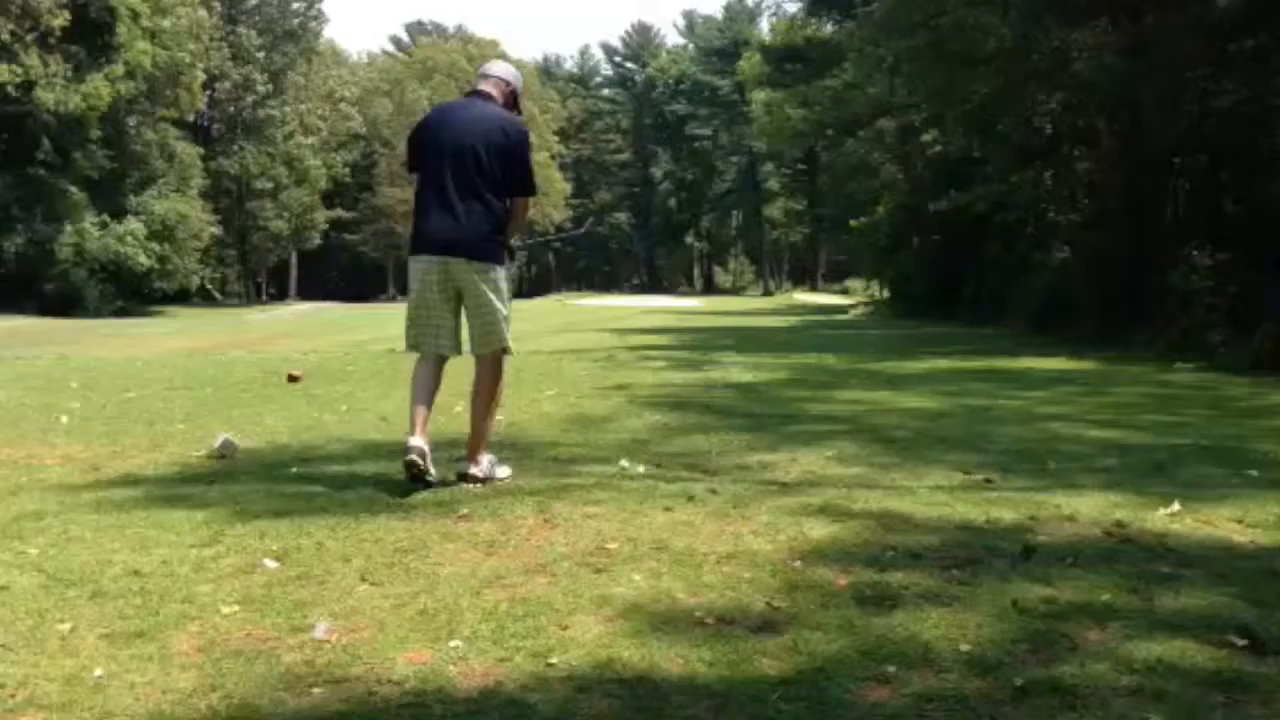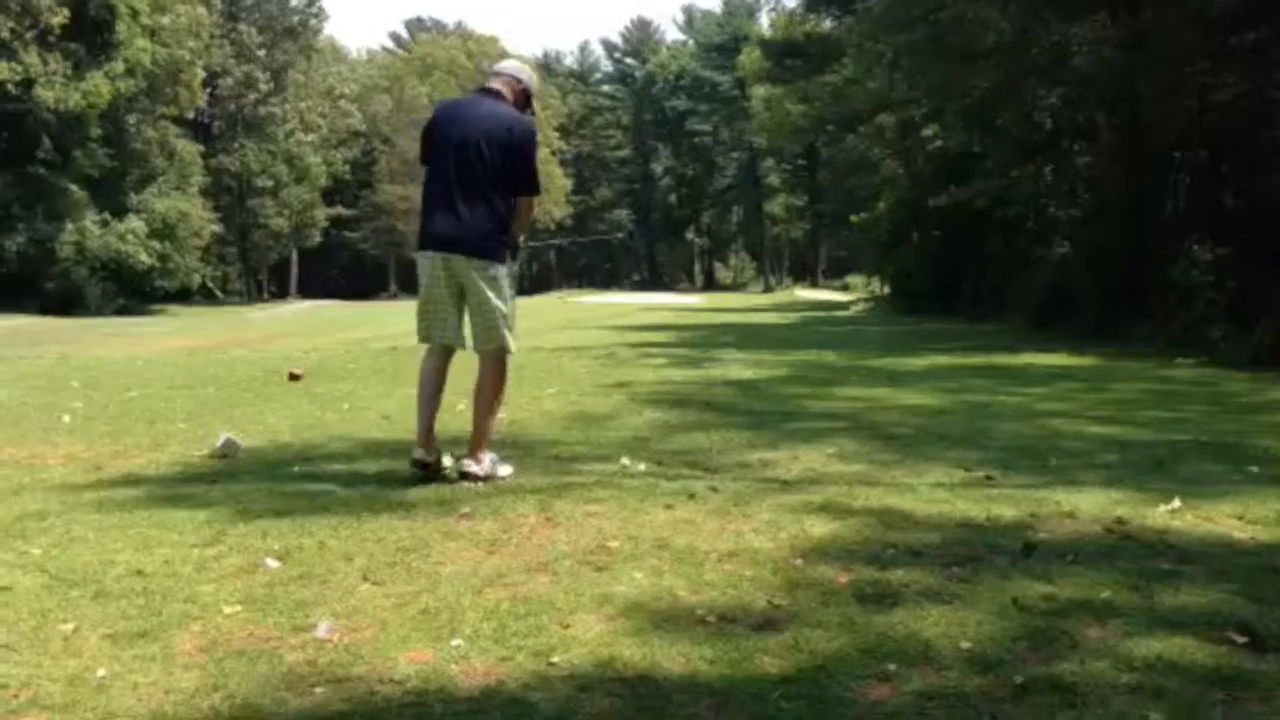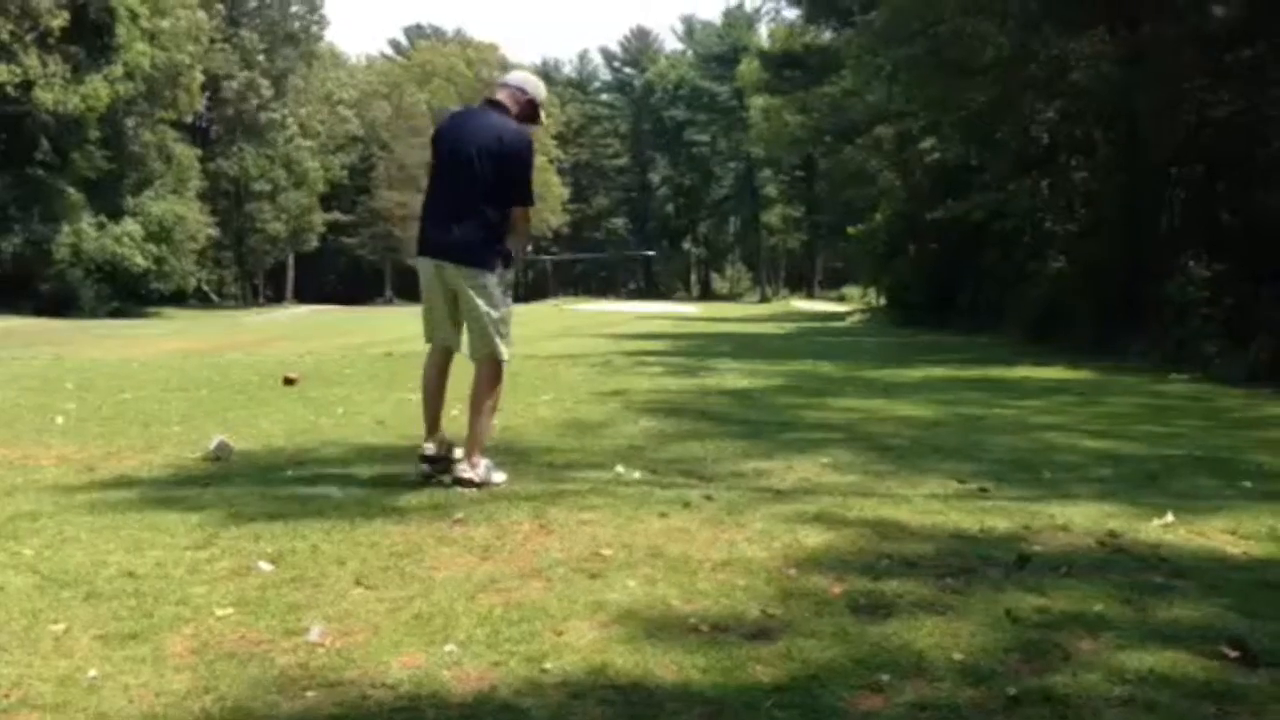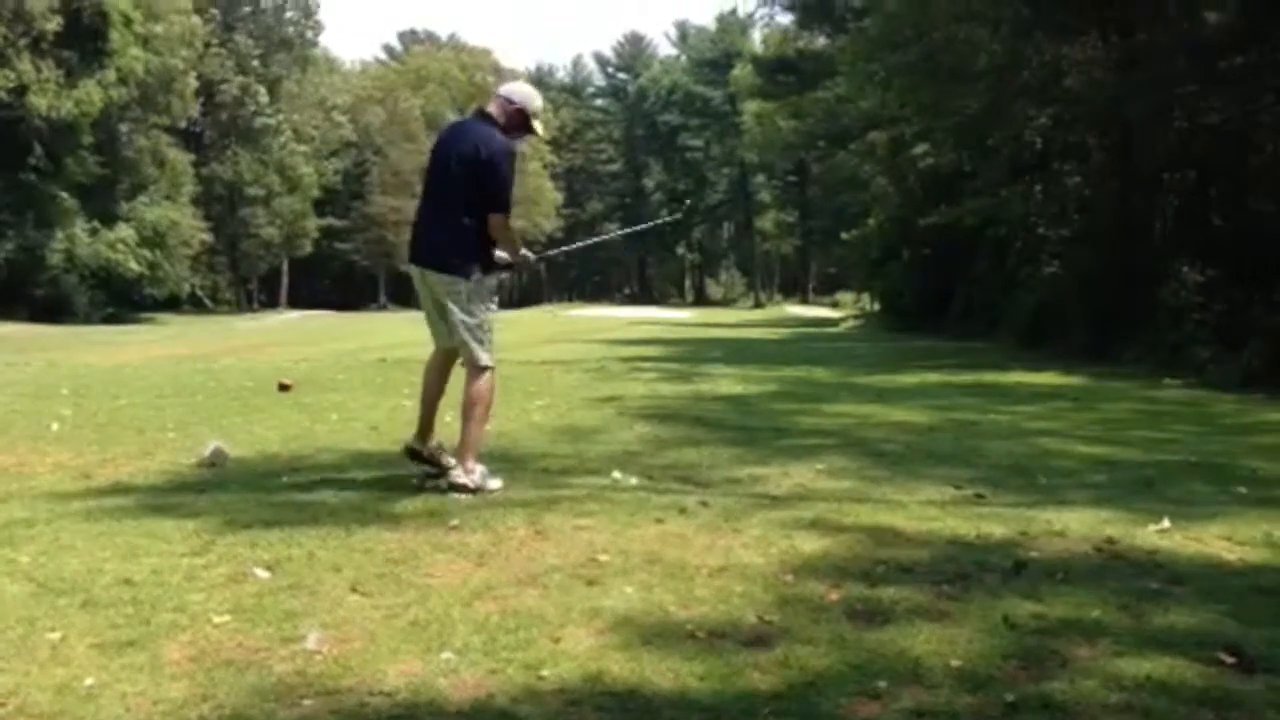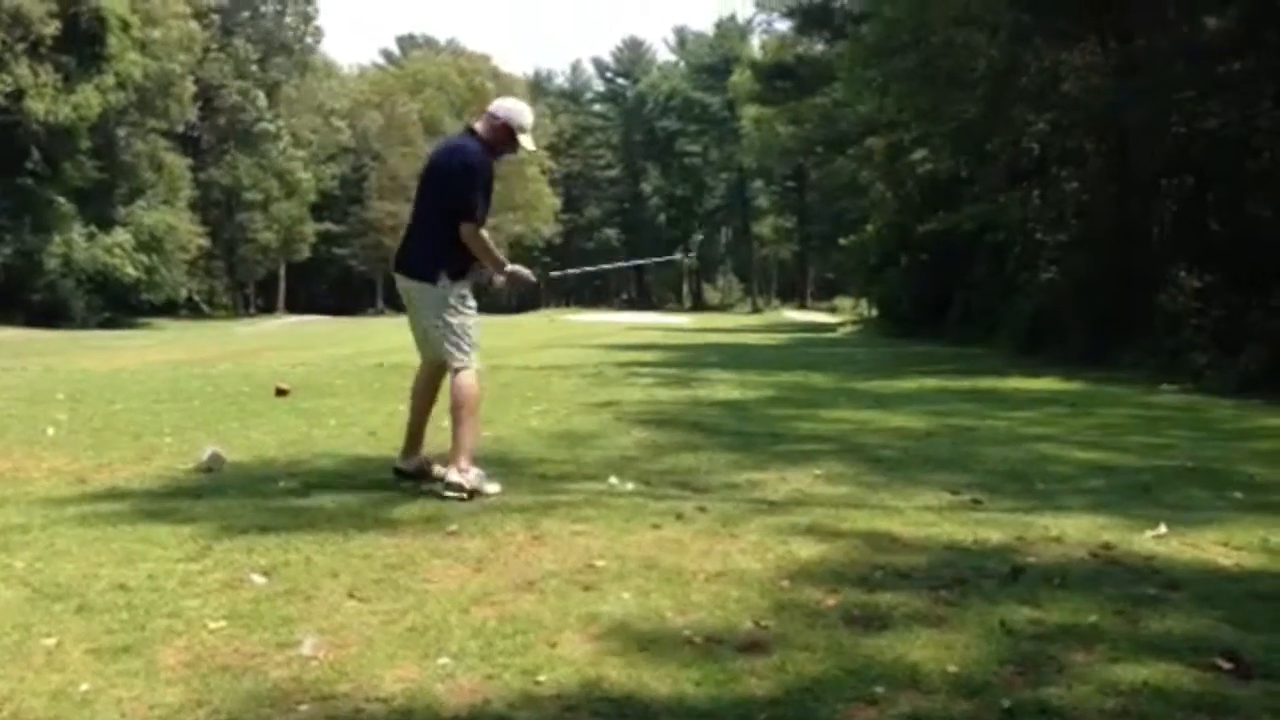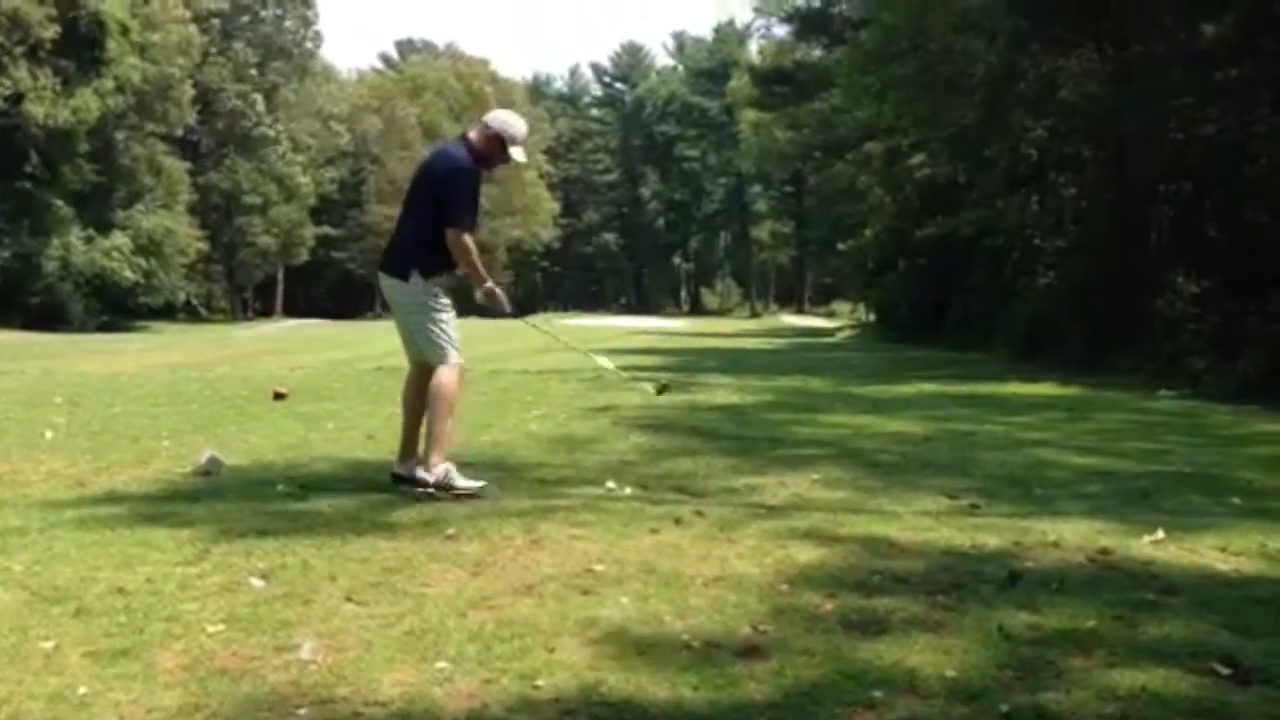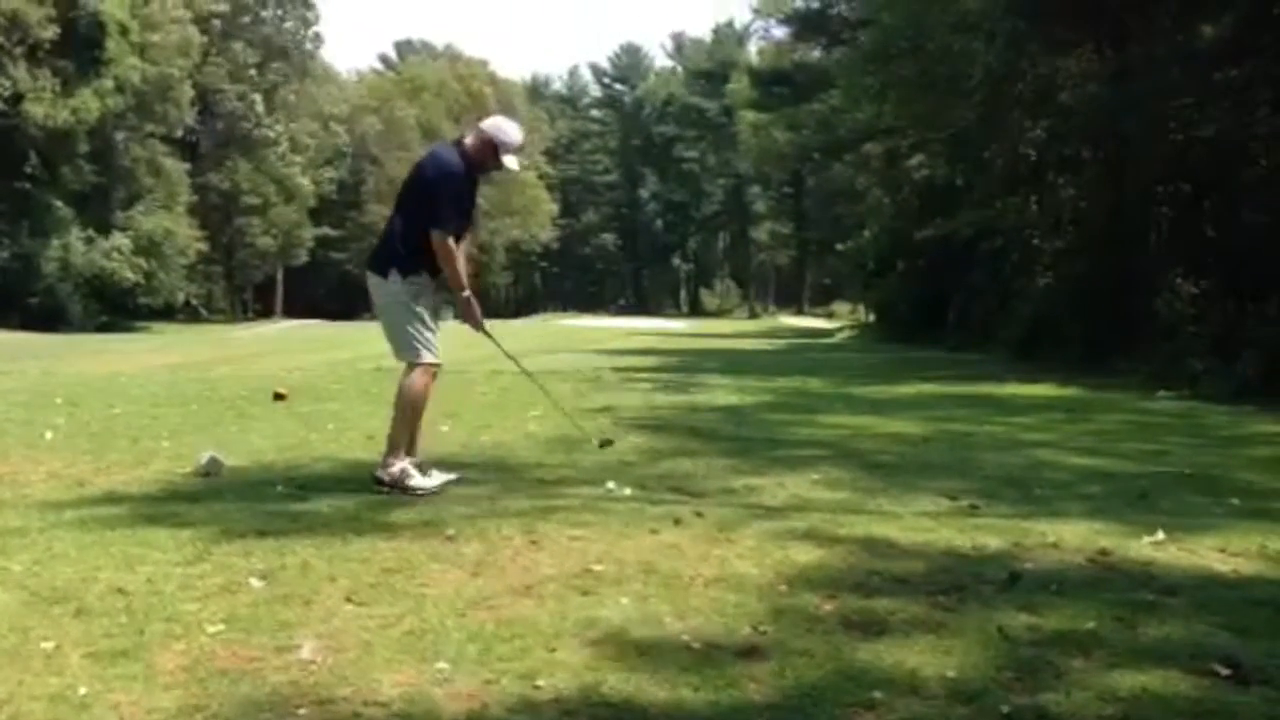
dt=0.2s
person 1, frame 1
left shoulder: (433, 119)
right shoulder: (511, 128)
left elbow: (417, 177)
right elbow: (521, 204)
left hip: (428, 250)
right hip: (482, 254)
left knee: (431, 353)
right knee: (490, 354)
left ankle: (417, 440)
right ankle: (477, 459)
person 1, frame 2
left shoulder: (443, 115)
right shoulder: (518, 127)
left elbow: (432, 174)
right elbow: (524, 202)
right wrist: (513, 238)
left hip: (434, 245)
right hip: (486, 250)
left knee: (439, 346)
right knee: (493, 352)
left ankle: (426, 446)
right ankle: (478, 456)
person 1, frame 3
left shoulder: (450, 124)
right shoulder: (516, 139)
right elbow: (518, 213)
right wrist: (518, 248)
left hip: (432, 252)
right hip: (479, 259)
left knee: (441, 346)
right knee: (490, 358)
left ankle: (434, 443)
right ankle: (473, 462)
person 1, frame 4
left shoulder: (451, 134)
right shoulder: (498, 148)
right elbow: (495, 221)
left wrist: (495, 251)
right wrist: (516, 253)
left hip: (425, 259)
right hip: (462, 267)
left knee: (447, 348)
right knee: (480, 363)
left ankle: (423, 441)
right ankle: (467, 467)
person 1, frame 5
left shoulder: (455, 149)
right shoulder: (474, 159)
right elbow: (470, 232)
left wrist: (488, 267)
right wrist: (505, 269)
left hip: (417, 270)
right hip: (438, 276)
left knee: (435, 361)
right knee: (465, 365)
left ankle: (410, 457)
right ankle: (461, 470)
person 1, frame 6
left shoulder: (458, 160)
right shoulder: (459, 165)
left elbow: (460, 234)
right elbow: (455, 238)
left wrist: (476, 280)
right wrist: (487, 286)
left hip: (412, 272)
right hip: (415, 275)
left knee: (425, 363)
right knee: (449, 362)
left ankle: (409, 461)
right ankle: (435, 465)
person 1, frame 7
left shoulder: (463, 169)
right shoulder: (447, 168)
left elbow: (455, 237)
right elbow: (439, 240)
left wrist: (457, 288)
right wrist: (464, 295)
left hip: (417, 275)
right hip: (400, 275)
left knee: (424, 364)
right knee: (423, 363)
left ankle: (409, 459)
right ankle: (392, 464)
